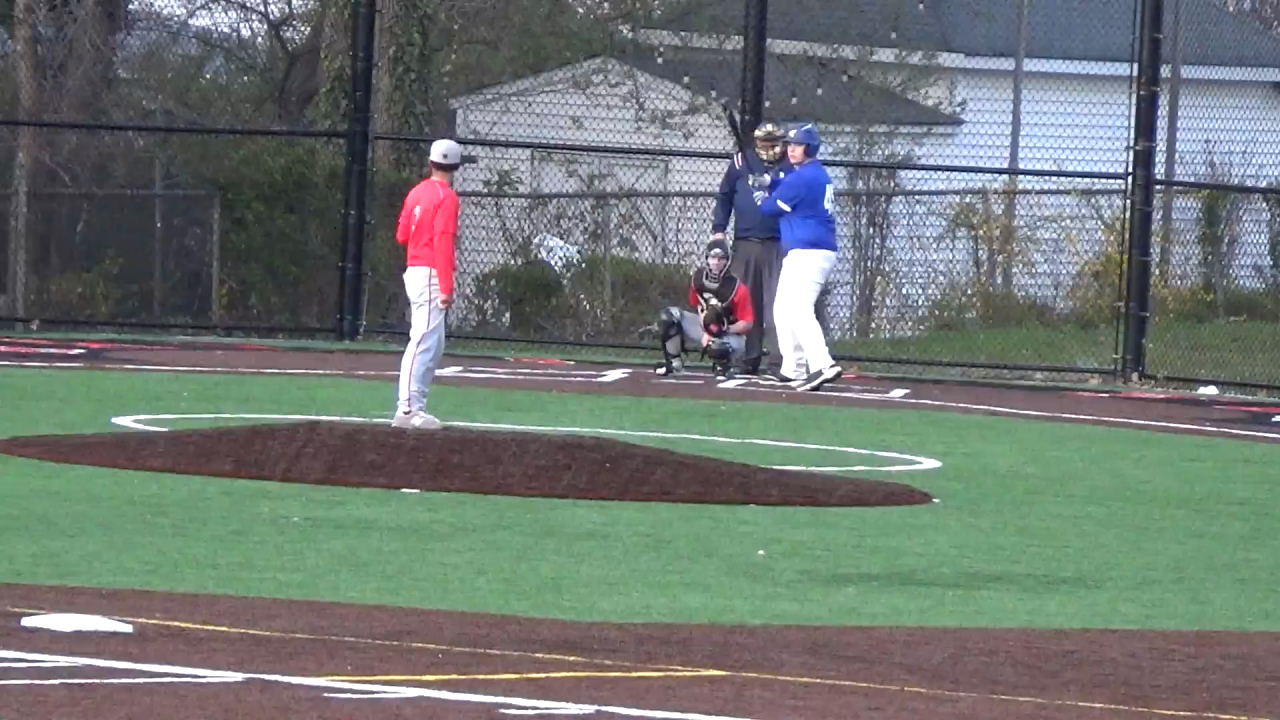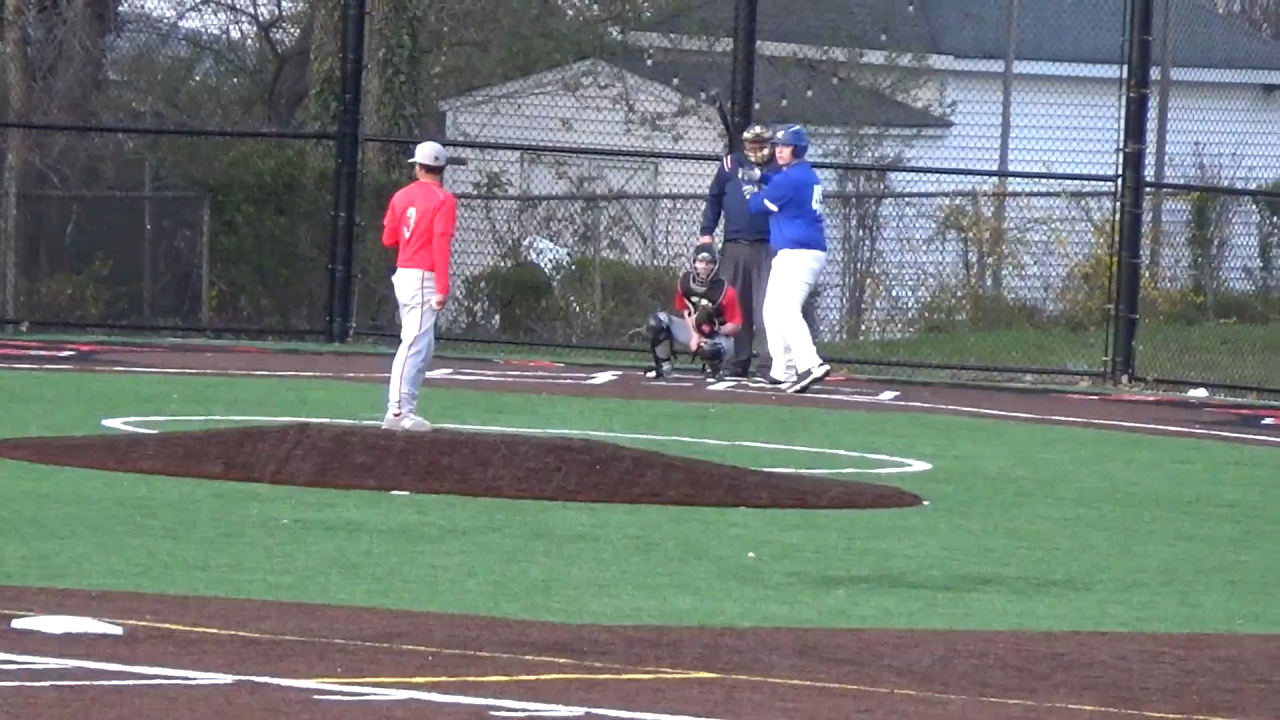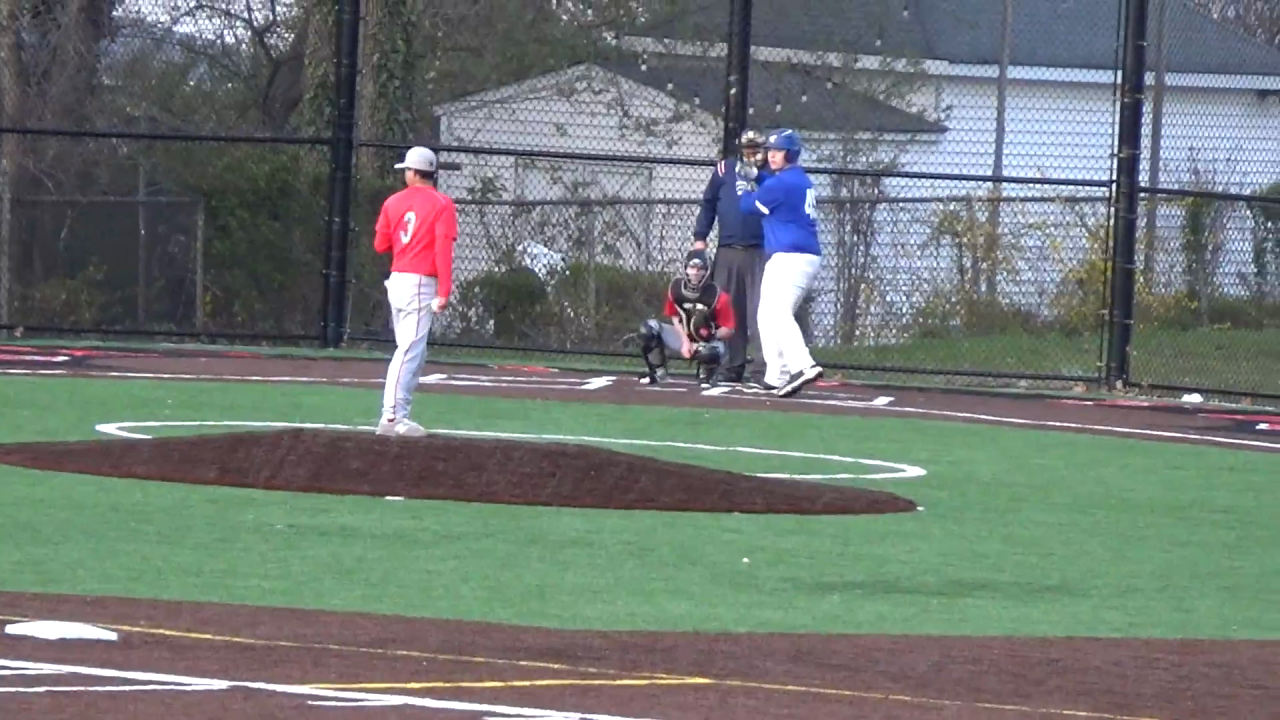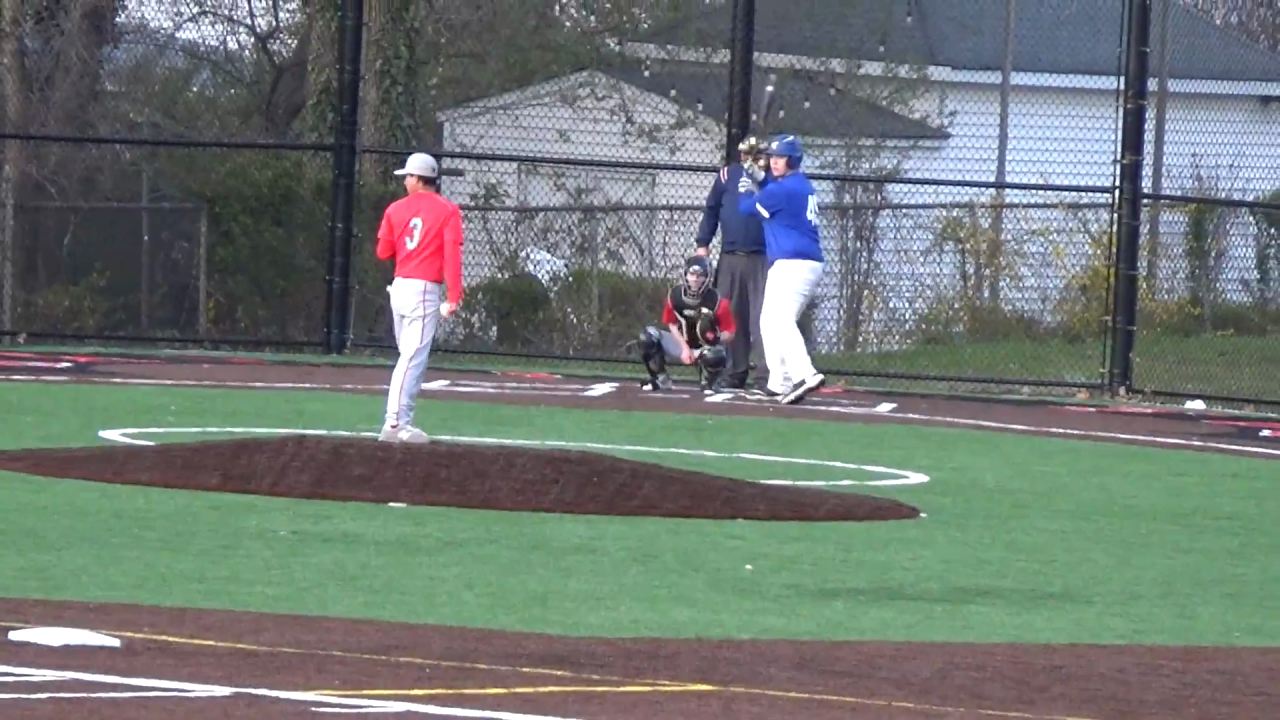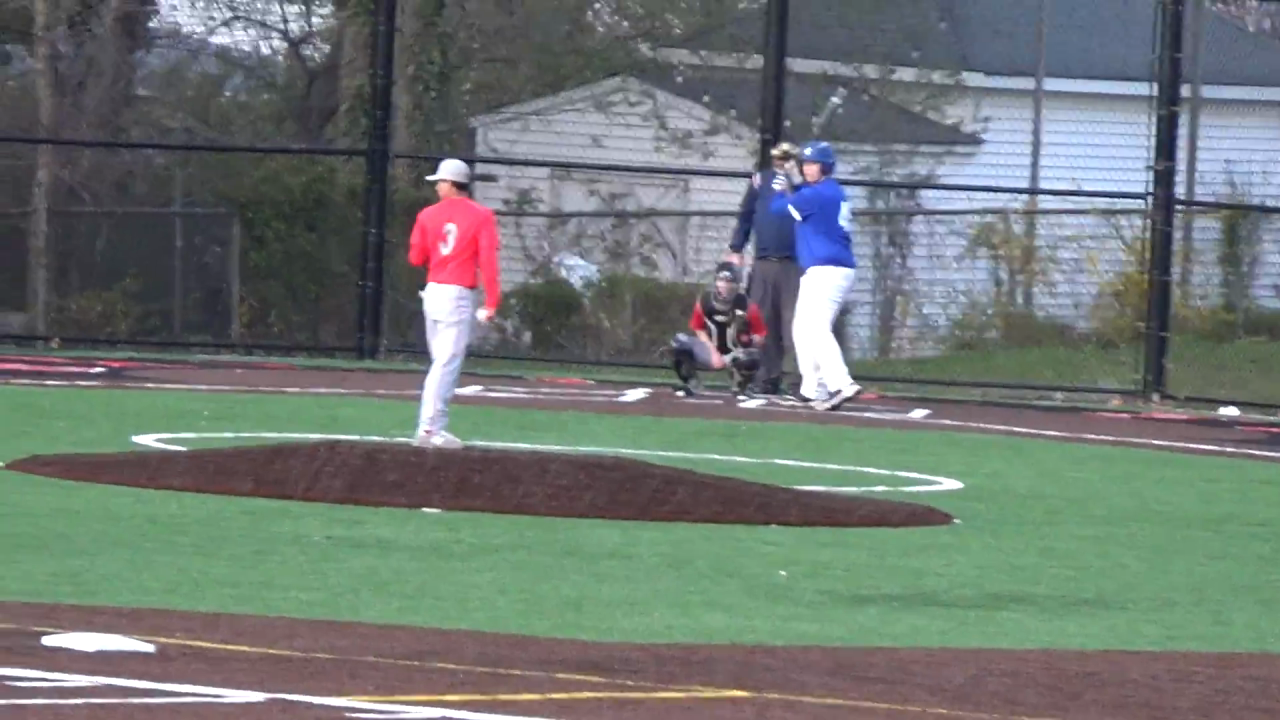
dt=0.1s
person 1, frame 1
left shoulder: (416, 192)
right shoulder: (447, 196)
left elbow: (402, 236)
right elbow: (443, 243)
right wrist: (447, 287)
left hip: (415, 273)
right hip: (431, 276)
left knee: (434, 345)
right knee: (422, 343)
left ankle: (415, 406)
right ankle: (406, 410)
person 1, frame 2
left shoulder: (401, 195)
right shoulder: (443, 198)
left elbow: (388, 239)
right elbow: (441, 244)
right wrist: (443, 288)
left hip: (404, 275)
right hip: (423, 278)
left knee: (423, 348)
right knee: (414, 346)
left ankle: (406, 408)
right ankle: (397, 412)
person 1, frame 3
left shoulder: (393, 202)
right shoulder: (442, 204)
left elbow: (381, 245)
right elbow: (444, 248)
right wrist: (444, 290)
left hip: (397, 281)
right hip: (420, 283)
left knee: (413, 351)
right knee: (409, 351)
left ankle: (398, 414)
right ankle: (391, 418)
person 1, frame 4
left shoulder: (395, 209)
right shoulder: (448, 209)
left elbow: (383, 252)
right elbow: (452, 253)
right wrist: (454, 296)
left hip: (400, 287)
right hip: (424, 289)
left knee: (415, 358)
right knee: (413, 358)
left ankle: (401, 420)
right ankle: (394, 424)
person 1, frame 5
left shoulder: (427, 215)
right shoulder: (483, 215)
left elbow: (416, 258)
right elbow: (488, 260)
right wrist: (491, 301)
left hip: (433, 292)
right hip: (458, 295)
left knee: (444, 362)
right knee: (446, 363)
left ankle: (434, 425)
right ankle: (428, 430)
person 2, frame 1
left shoulder: (803, 177)
right shoulder: (814, 173)
left elbow: (770, 207)
right elbow: (791, 189)
left wrist: (765, 195)
right wrist: (771, 182)
left hip: (809, 253)
right hip: (804, 253)
left knee: (800, 310)
right knee: (783, 309)
left ankle: (823, 365)
right ankle: (793, 370)
person 2, frame 2
left shoulder: (790, 178)
right shoulder: (803, 174)
left elbow: (758, 206)
right elbow: (778, 188)
left wrist: (752, 191)
right wrist: (759, 177)
left hip: (798, 254)
right hip: (794, 254)
left knee: (787, 311)
right knee: (772, 311)
left ankle: (811, 365)
right ankle: (783, 372)
person 2, frame 3
left shoulder: (782, 182)
right shoulder: (799, 178)
left elbow: (747, 206)
left wrist: (744, 189)
right wrist: (756, 177)
left hip: (792, 257)
right hip: (797, 257)
left knee: (778, 313)
right knee: (767, 315)
left ankle: (803, 367)
right ankle: (777, 378)
person 2, frame 4
left shoulder: (783, 188)
right shoulder: (801, 184)
left elbow: (747, 207)
left wrist: (747, 191)
right wrist: (760, 180)
left hip: (794, 264)
right hip: (802, 264)
left knee: (780, 321)
right knee: (769, 323)
left ankle: (805, 375)
right ankle: (780, 384)
person 2, frame 5
left shoulder: (816, 194)
right shoulder: (832, 191)
left elbow: (778, 206)
right elbow: (805, 199)
left wrist: (782, 190)
right wrist: (792, 185)
left hip: (827, 271)
right hip: (830, 270)
left knee: (817, 329)
right knee: (803, 329)
left ankle: (841, 385)
right ankle: (813, 390)
person 3, frame 1
left shoulder: (790, 166)
right shoulder: (741, 162)
right elbow: (725, 197)
right wrist: (719, 229)
left hip: (777, 247)
right hip: (744, 245)
left knee: (776, 306)
left ankle: (778, 363)
right ankle: (748, 362)
person 3, frame 2
left shoulder: (779, 168)
right shoulder: (730, 163)
right elbow: (714, 199)
right wrist: (707, 232)
left hip: (766, 249)
right hip: (733, 247)
left knee: (765, 308)
left ankle: (768, 365)
right ankle: (737, 364)
person 3, frame 3
left shoulder: (773, 172)
right shoulder: (725, 168)
right elbow: (708, 204)
right wrist: (700, 237)
left hip: (760, 253)
right hip: (727, 252)
left knee: (760, 313)
right ankle: (731, 370)
person 3, frame 4
right shoulder: (727, 175)
right elbow: (711, 210)
right wrist: (702, 243)
left hip: (763, 259)
right hip: (730, 258)
left knee: (762, 319)
right knee: (730, 319)
left ankle: (766, 377)
right ankle: (734, 375)
person 3, frame 5
right shoulder: (761, 181)
right elbow: (745, 216)
right wrist: (736, 249)
left hip: (795, 265)
right hip: (763, 265)
left knee: (795, 325)
right knee: (764, 325)
right ankle: (767, 381)
